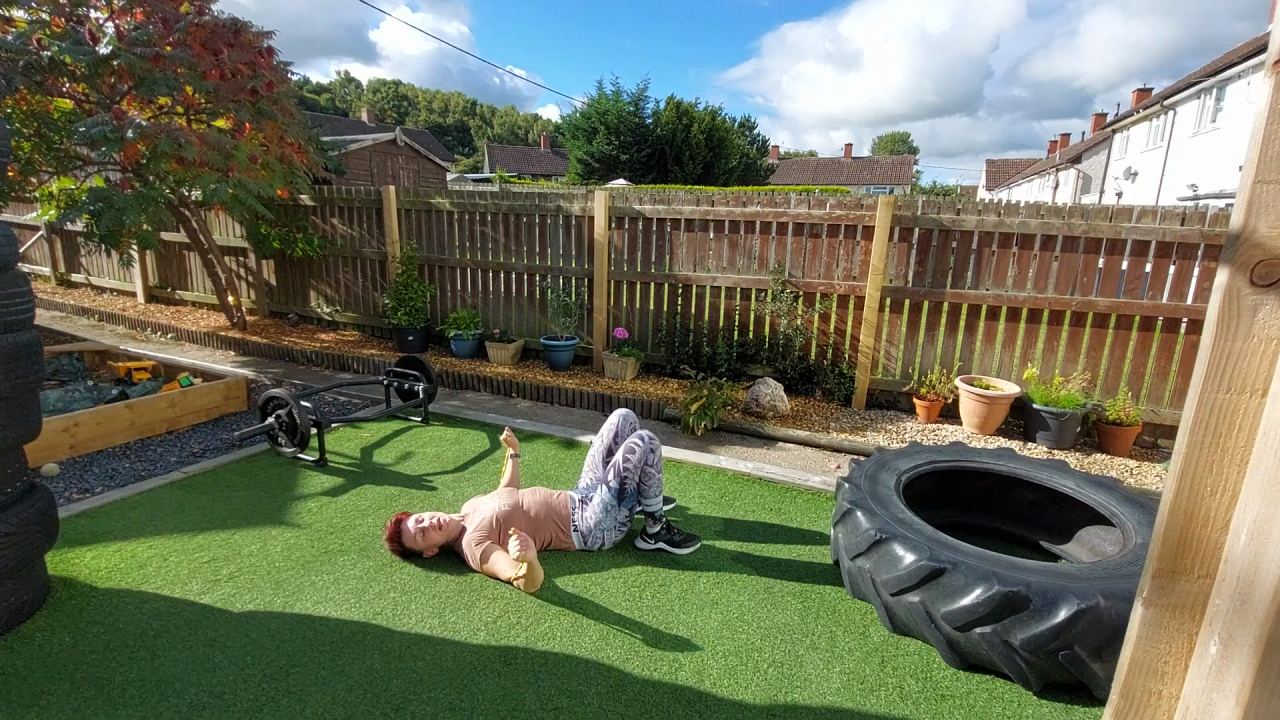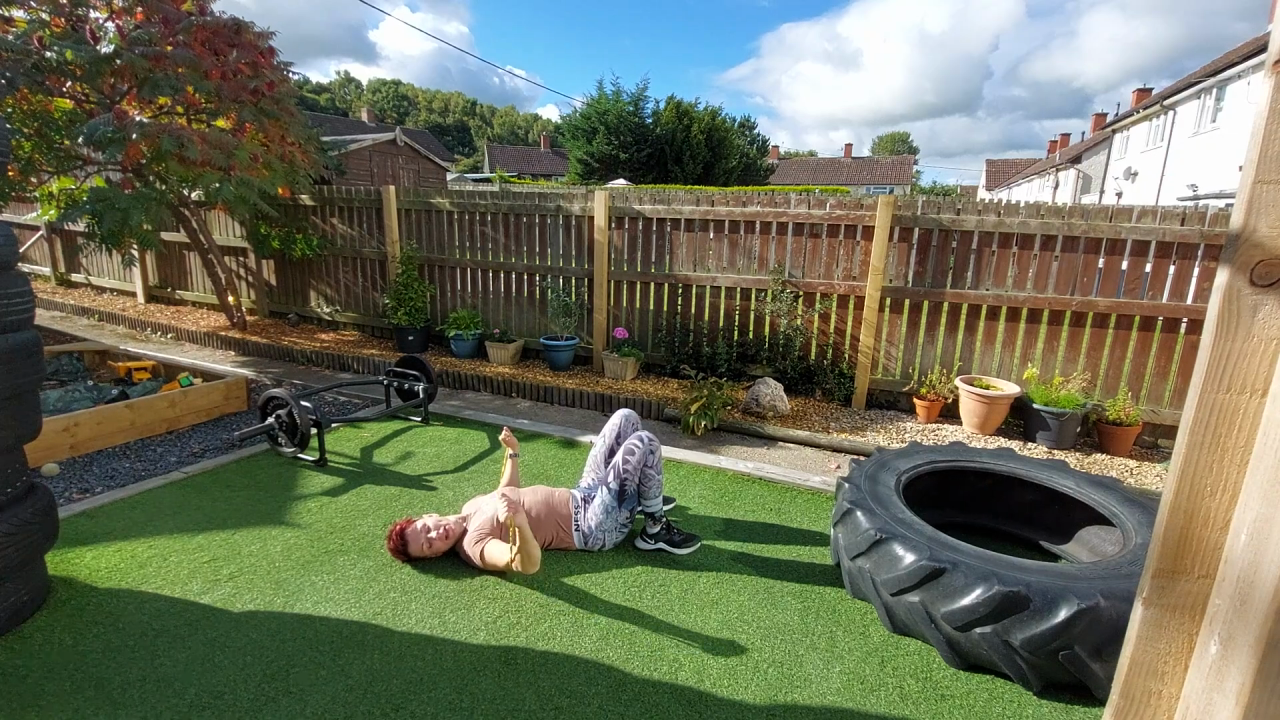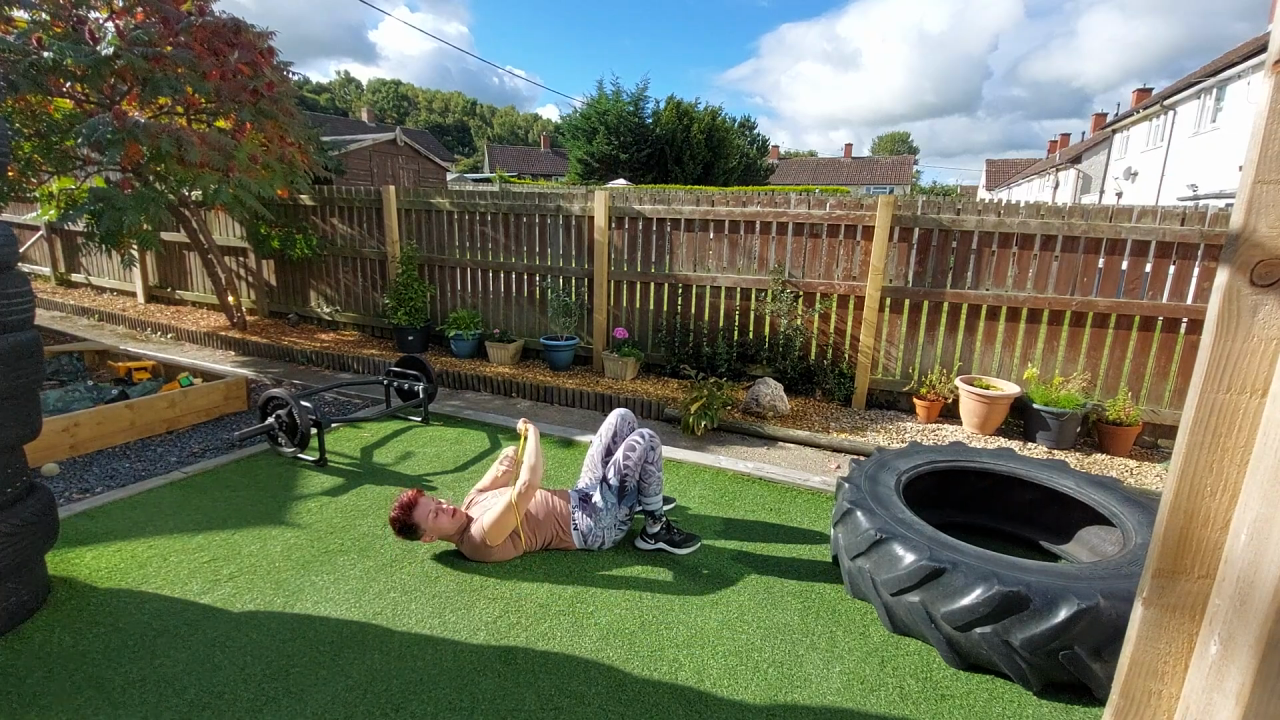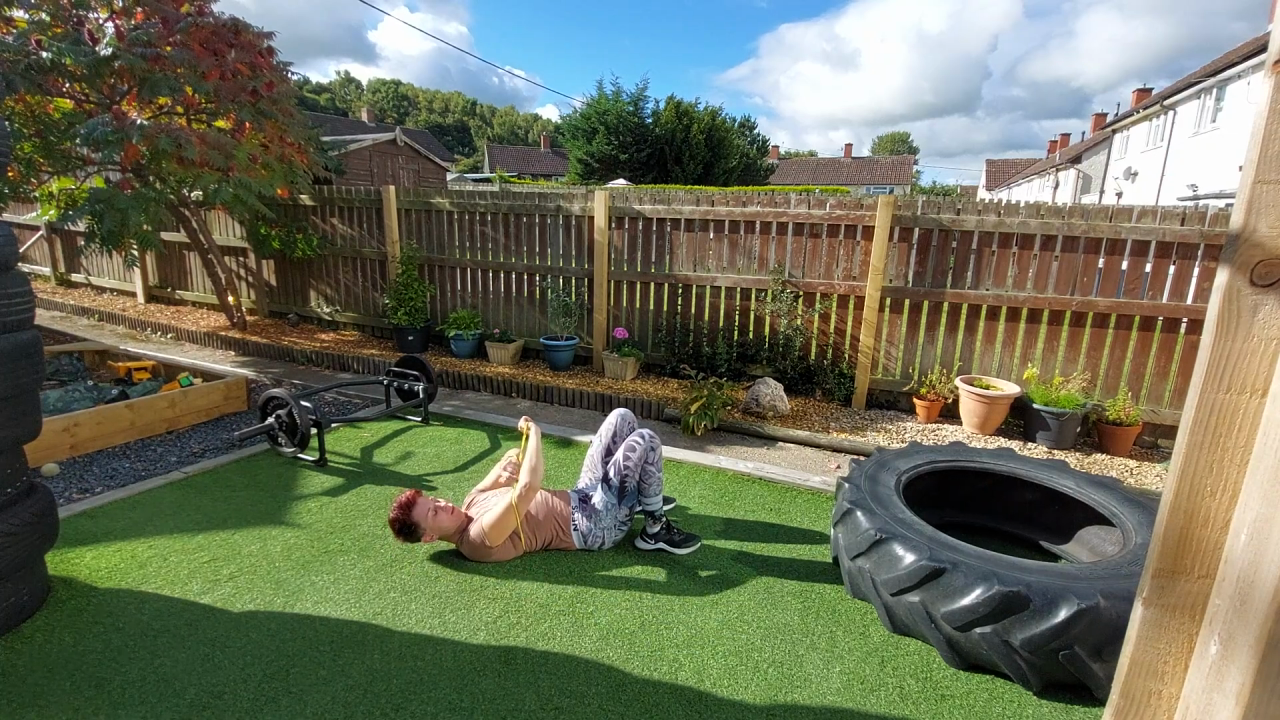
dt=1s
person 1, frame 1
left shoulder: (470, 507)
right shoulder: (473, 546)
right elbow: (529, 583)
left wrist: (513, 453)
right wrist: (528, 558)
left hip: (580, 499)
right hip: (594, 527)
left knee: (624, 417)
right knee: (645, 441)
left ankle: (645, 497)
right ankle: (656, 531)
person 1, frame 2
left shoulder: (470, 508)
right shoulder: (474, 546)
right elbow: (529, 565)
left wrist: (512, 453)
right wrist: (518, 521)
left hip: (582, 497)
right hip: (595, 525)
left knee: (626, 418)
right knee: (644, 443)
left ankle: (645, 497)
right ankle: (656, 531)
person 1, frame 3
left shoulder: (472, 504)
right shoulder: (480, 540)
left elbow: (507, 466)
right elbow: (528, 485)
left wrist: (504, 462)
right wrist: (532, 434)
left hip: (581, 499)
right hip: (595, 525)
left knee: (622, 417)
right knee: (645, 440)
left ankle: (643, 496)
right ankle: (655, 531)
person 1, frame 4
left shoulder: (472, 504)
right shoulder: (478, 541)
left elbow: (516, 474)
right elbow: (528, 488)
left wrist: (509, 467)
right wrist: (534, 432)
left hip: (581, 500)
right hip: (594, 526)
left knee: (622, 417)
right knee: (645, 440)
left ankle: (644, 496)
right ankle: (656, 530)
